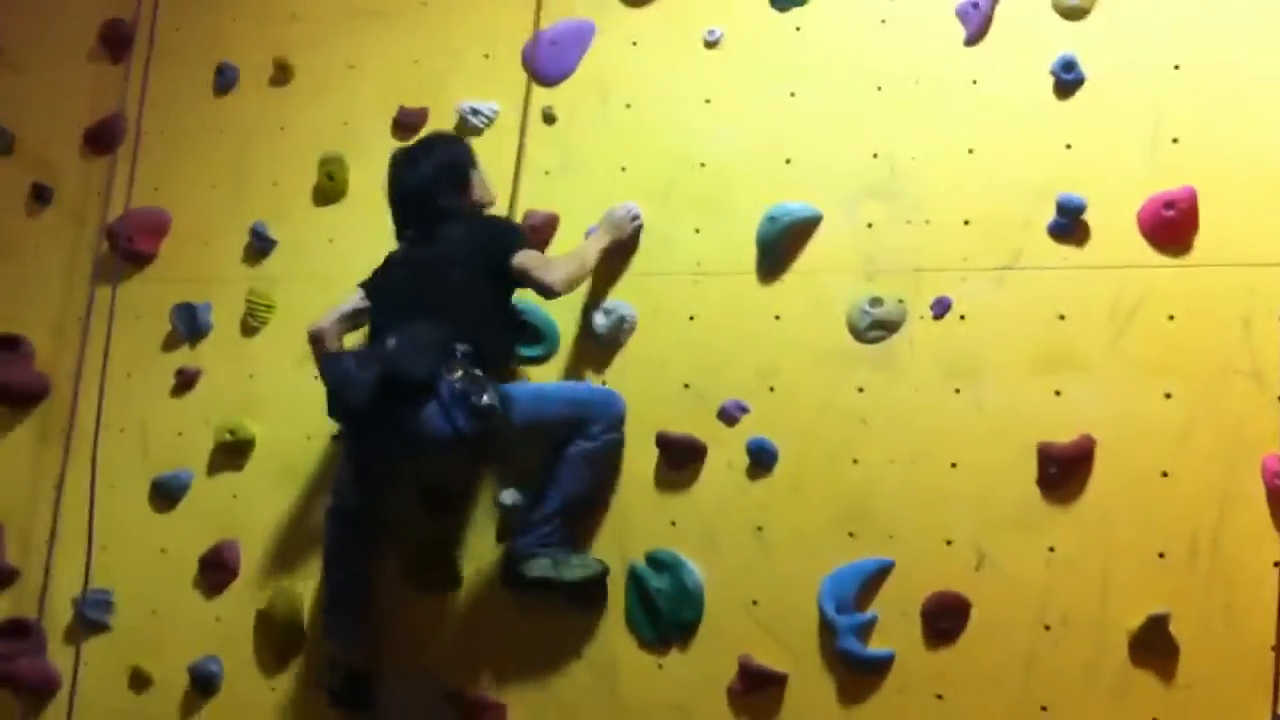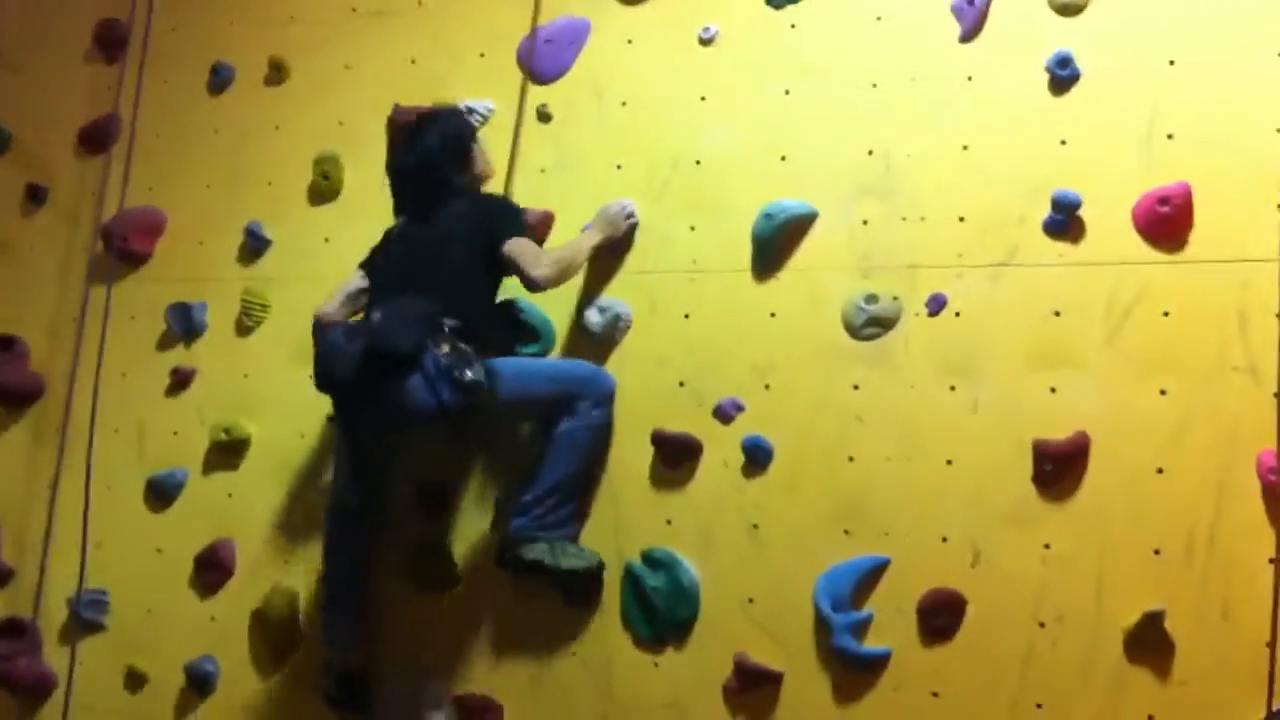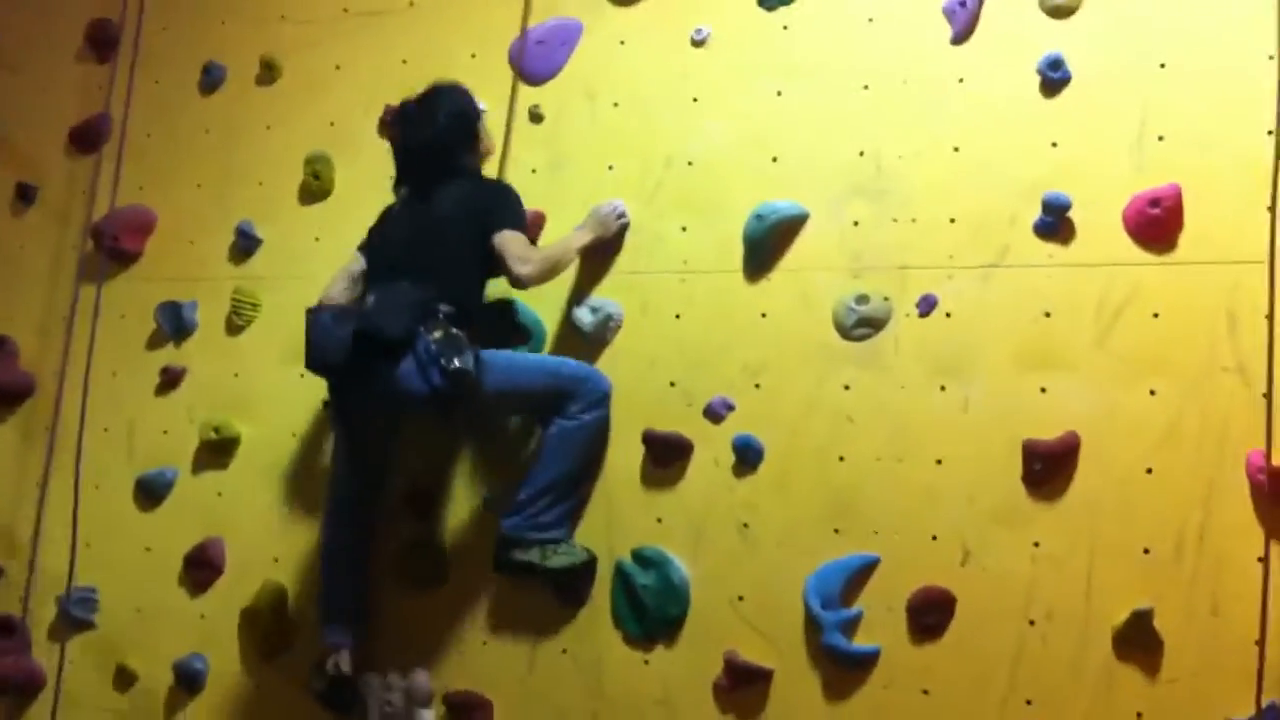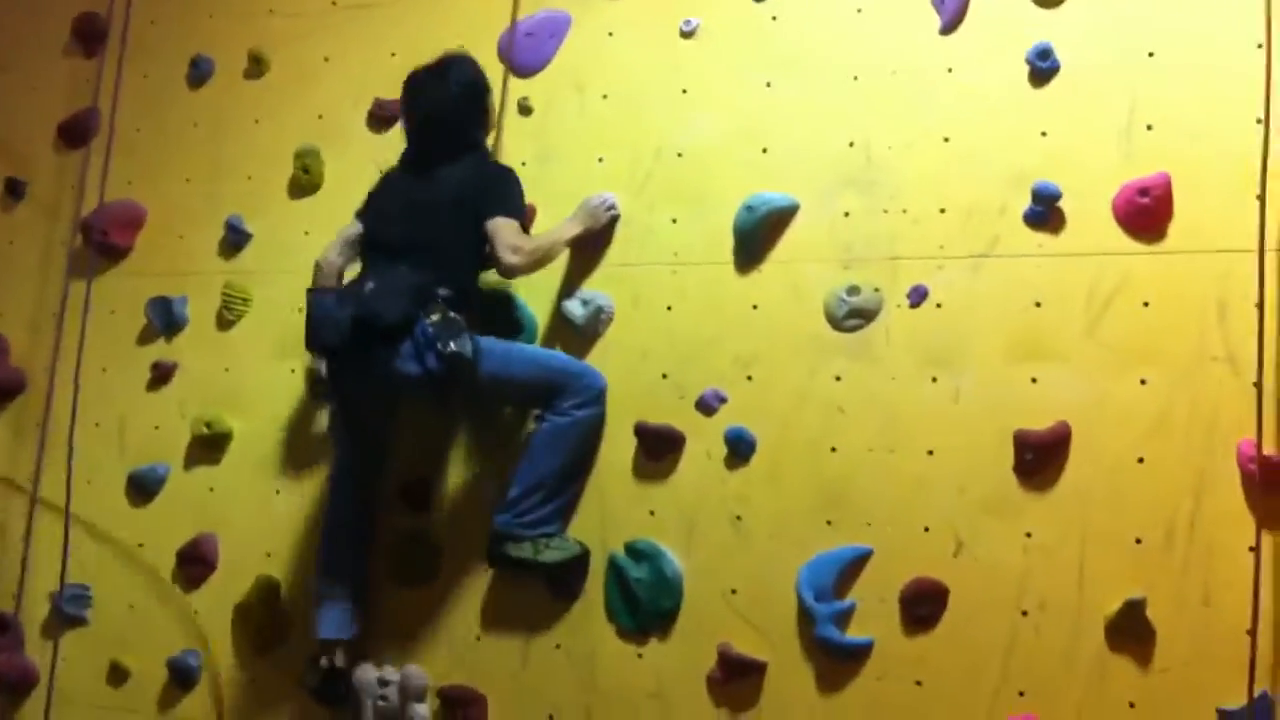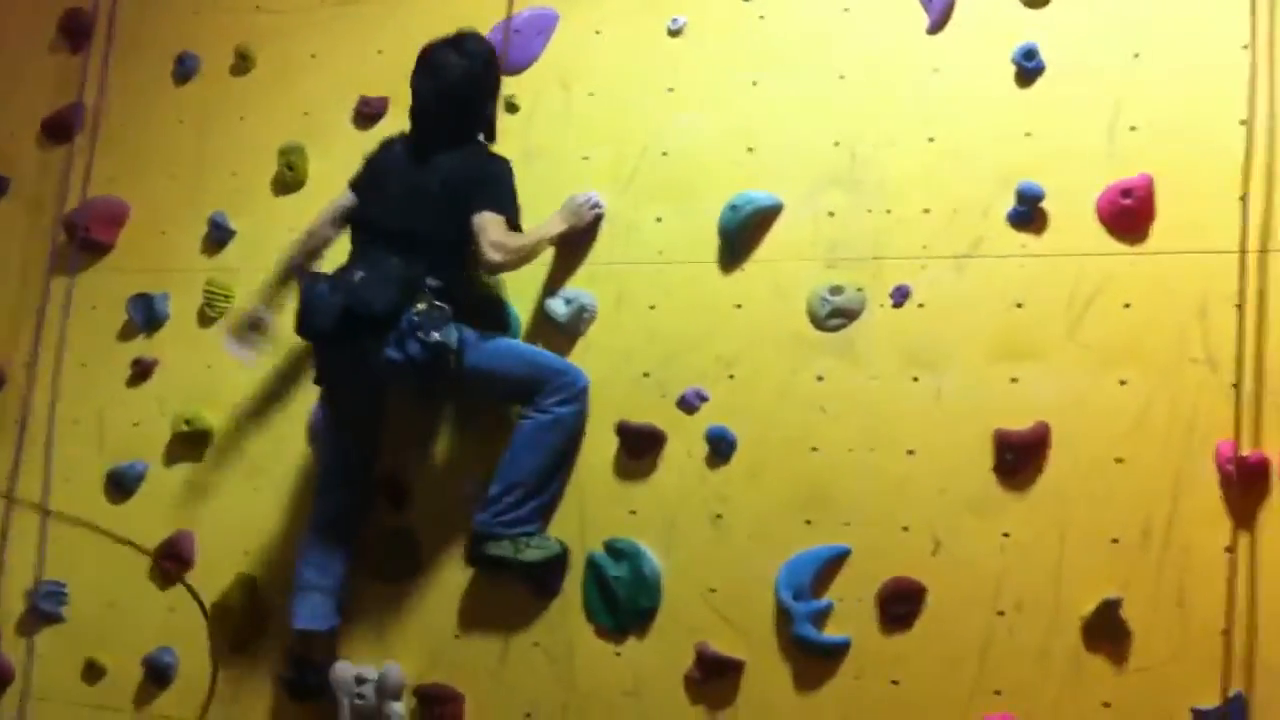
dt=0.1s
person 1, frame 1
left shoulder: (400, 259)
right shoulder: (490, 233)
left elbow: (322, 330)
right elbow: (553, 280)
left wrist: (355, 398)
right wrist: (602, 238)
left hip: (376, 406)
right hip: (444, 400)
left knee: (351, 519)
right knee: (601, 411)
left ankle: (348, 663)
right ankle: (539, 551)
person 1, frame 2
left shoulder: (398, 236)
right shoulder: (486, 212)
left elbow: (328, 313)
right elbow: (539, 272)
left wrist: (346, 376)
right wrist: (597, 233)
left hip: (364, 382)
right hip: (431, 375)
left knee: (351, 514)
right knee: (591, 389)
left ankle: (345, 662)
right ankle: (536, 535)
person 1, frame 3
left shoulder: (399, 211)
right shoulder: (487, 196)
left elbow: (338, 294)
right elbow: (523, 267)
right wrist: (585, 235)
left hip: (358, 363)
right hip: (420, 357)
left knee: (350, 509)
right knee: (588, 391)
left ankle: (337, 657)
right ankle: (530, 535)
person 1, frame 4
left shoulder: (396, 181)
right shoulder: (488, 177)
left elbow: (329, 261)
right elbow: (512, 257)
left wrist: (330, 342)
right wrist: (576, 225)
left hip: (354, 341)
right hip: (419, 341)
left knee: (351, 492)
right knee: (582, 388)
left ankle: (333, 643)
right ankle: (523, 529)
person 1, frame 5
left shoulder: (392, 153)
right shoulder: (484, 168)
left elbow: (319, 231)
right elbow: (494, 253)
left wrist: (267, 302)
right wrist: (558, 225)
left hip: (347, 334)
left knee: (340, 492)
right knee: (564, 388)
left ankle: (311, 637)
right ankle: (500, 530)
